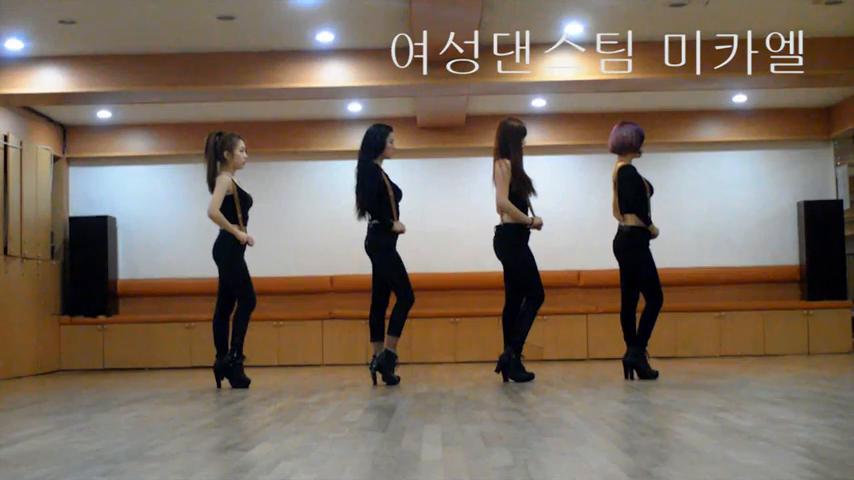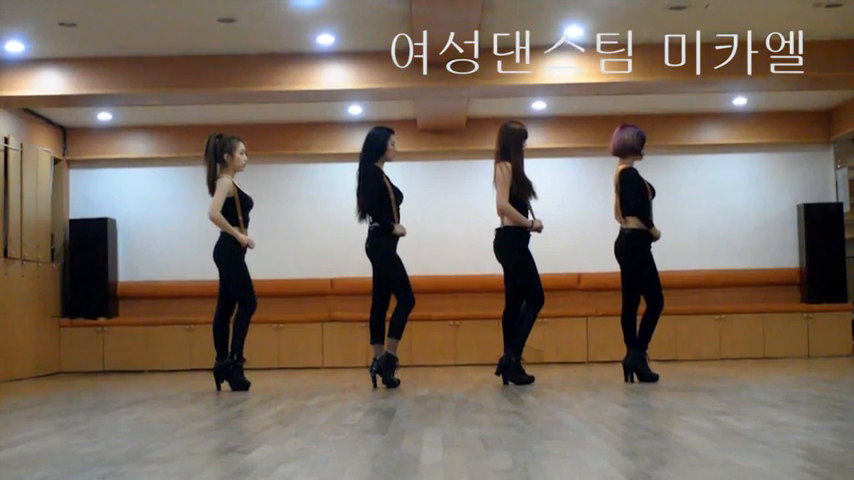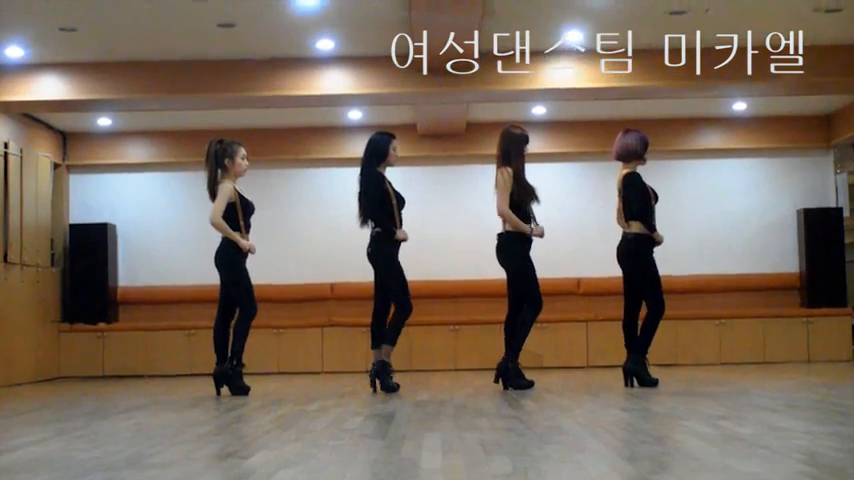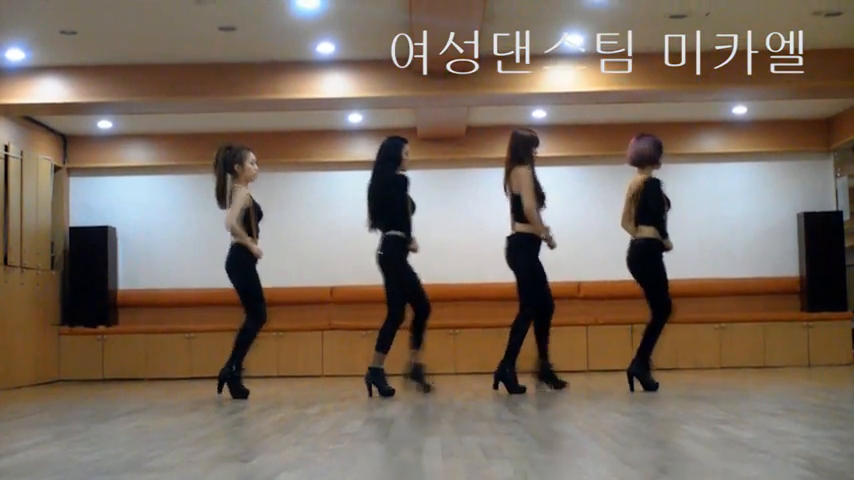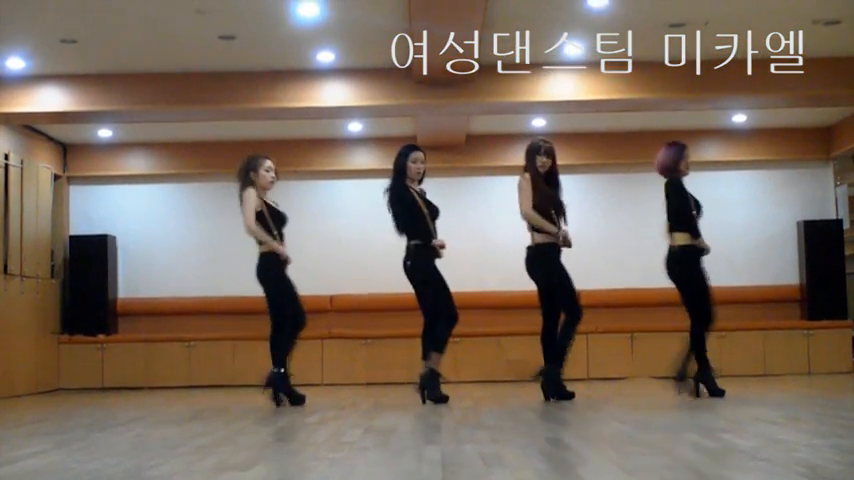
dt=0.4s
person 1, frame 1
left shoulder: (508, 165)
right shoulder: (504, 164)
left elbow: (508, 203)
right elbow: (502, 202)
left wrist: (528, 220)
right wrist: (530, 221)
left hip: (512, 238)
right hip: (511, 238)
left knee: (515, 299)
right knee: (535, 295)
left ankle: (511, 358)
right ankle: (512, 353)
person 1, frame 2
left shoulder: (510, 167)
right shoulder: (505, 166)
left elbow: (508, 206)
right elbow: (503, 205)
left wrist: (528, 223)
right wrist: (531, 224)
left hip: (512, 241)
right hip: (511, 241)
left knee: (515, 302)
right knee: (535, 298)
left ankle: (511, 361)
right ankle: (512, 356)
person 1, frame 3
left shoulder: (512, 173)
right shoulder: (506, 171)
right elbow: (503, 210)
left wrist: (532, 227)
right wrist: (530, 231)
left hip: (515, 246)
right hip: (513, 245)
left knee: (518, 307)
right knee: (533, 304)
left ankle: (510, 367)
right ankle: (509, 363)
person 1, frame 4
left shoulder: (517, 174)
right shoulder: (522, 170)
right elbow: (530, 208)
left wrist: (540, 230)
right wrist: (546, 235)
left hip: (523, 246)
right hip: (522, 246)
left knee: (544, 306)
right knee: (530, 308)
left ankle: (544, 366)
right ankle: (506, 368)
person 1, frame 5
left shoulder: (547, 185)
right shoulder: (527, 179)
right elbow: (526, 212)
left wrist: (560, 236)
right wrist: (557, 231)
left hip: (546, 256)
right hip: (542, 256)
left knee: (552, 318)
right knee: (573, 312)
left ankle: (552, 378)
right ankle: (552, 368)
person 2, frame 1
left shoulder: (378, 172)
right shoulder: (371, 169)
left elbow: (383, 204)
right elbow: (370, 204)
left wrist: (394, 224)
right wrist: (391, 224)
left hip: (382, 241)
right hip: (380, 241)
left knee: (380, 300)
right knee: (405, 296)
left ankle: (379, 357)
right ankle: (387, 354)
person 2, frame 2
left shoulder: (379, 174)
right shoulder: (372, 172)
left elbow: (384, 207)
right elbow: (371, 207)
left wrist: (394, 227)
right wrist: (392, 227)
left hip: (382, 244)
right hip: (381, 243)
left knee: (380, 303)
right knee: (406, 299)
left ankle: (379, 360)
right ankle: (387, 357)
person 2, frame 3
left shoulder: (381, 180)
right shoulder: (374, 177)
left elbow: (386, 213)
right elbow: (373, 212)
left wrist: (397, 232)
right wrist: (393, 233)
left hip: (385, 248)
right hip: (383, 248)
left knee: (383, 307)
right knee: (403, 305)
left ankle: (379, 366)
right ankle: (381, 364)
person 2, frame 4
left shoulder: (385, 182)
right shoulder: (397, 180)
right elbow: (401, 215)
left wrist: (406, 240)
right wrist: (408, 240)
left hip: (391, 251)
right hip: (394, 252)
left knee: (422, 307)
right knee: (396, 313)
left ankle: (415, 367)
right ankle: (376, 371)
person 2, frame 5
left shoulder: (420, 193)
right shoulder: (400, 191)
left elbow: (425, 224)
right elbow: (405, 224)
left wrist: (434, 244)
right wrist: (432, 241)
left hip: (423, 259)
right hip: (418, 259)
left knee: (433, 318)
right knee: (448, 315)
left ankle: (428, 377)
right ankle: (431, 374)
person 3, frame 1
left shoulder: (620, 170)
right shoulder: (628, 170)
right elbow: (636, 204)
left wrist: (644, 227)
right wrist: (651, 227)
left hip: (625, 239)
right hip: (633, 241)
left knee: (630, 300)
right knee: (654, 298)
left ankle: (633, 353)
right ankle: (636, 352)
person 3, frame 2
left shoulder: (622, 172)
right shoulder: (629, 172)
right elbow: (638, 207)
left wrist: (645, 229)
right wrist: (653, 230)
left hip: (627, 242)
right hip: (635, 243)
left knee: (630, 303)
right knee: (655, 301)
left ankle: (633, 355)
right ankle: (637, 354)
person 3, frame 3
left shoulder: (625, 177)
right shoulder: (632, 177)
right elbow: (641, 211)
left wrist: (646, 233)
right wrist: (655, 234)
left hip: (629, 246)
right hip: (638, 248)
left knee: (632, 307)
right knee: (656, 306)
left ankle: (633, 360)
right ankle: (636, 360)
person 3, frame 4
left shoulder: (633, 184)
right shoulder: (651, 183)
left elbow: (627, 221)
right elbow: (657, 214)
left wrist: (640, 235)
right wrist: (666, 240)
left hip: (637, 251)
right hip: (649, 253)
left knee: (662, 307)
right knee: (661, 311)
left ankle: (641, 364)
right ankle: (640, 366)
person 3, frame 5
left shoulder: (675, 187)
right shoulder: (674, 184)
right elbow: (682, 216)
left wrist: (696, 242)
right wrist: (699, 240)
left hip: (684, 257)
right hip: (683, 258)
left knee: (701, 316)
right knee: (702, 317)
left ankle: (696, 370)
person 4, frame 1
left shoulder: (229, 180)
right shoulder: (224, 179)
right elbow: (213, 211)
left wrist: (240, 235)
right wrist: (237, 233)
left hip: (230, 249)
right hip: (228, 249)
left knee: (225, 305)
right knee: (247, 301)
left ankle: (224, 361)
right ankle: (233, 359)
person 4, frame 2
left shoulder: (230, 182)
right shoulder: (225, 181)
right elbow: (214, 213)
left wrist: (241, 237)
right wrist: (238, 235)
left hip: (231, 251)
right hip: (229, 251)
left knee: (226, 308)
right knee: (247, 303)
left ankle: (224, 363)
right ankle: (233, 361)
person 4, frame 3
left shoulder: (230, 188)
right shoulder: (227, 186)
right elbow: (215, 219)
left wrist: (242, 242)
right wrist: (239, 241)
left hip: (232, 256)
right hip: (231, 256)
left knee: (226, 313)
right knee: (248, 309)
left ankle: (224, 368)
right ankle: (232, 367)
person 4, frame 4
left shoulder: (236, 191)
right shoulder: (241, 191)
right elbow: (232, 223)
left wrist: (251, 247)
right wrist: (251, 246)
left hip: (241, 260)
right hip: (242, 260)
left knee: (256, 316)
right knee: (256, 316)
left ankle: (231, 370)
right ankle: (232, 371)
person 4, frame 5
left shoulder: (268, 201)
right shoulder: (251, 194)
right elbow: (250, 225)
left wrist: (281, 250)
right wrist: (277, 246)
left hip: (275, 266)
right hip: (270, 265)
left knee: (281, 324)
right knee: (297, 320)
left ankle: (280, 378)
right ankle: (278, 373)
